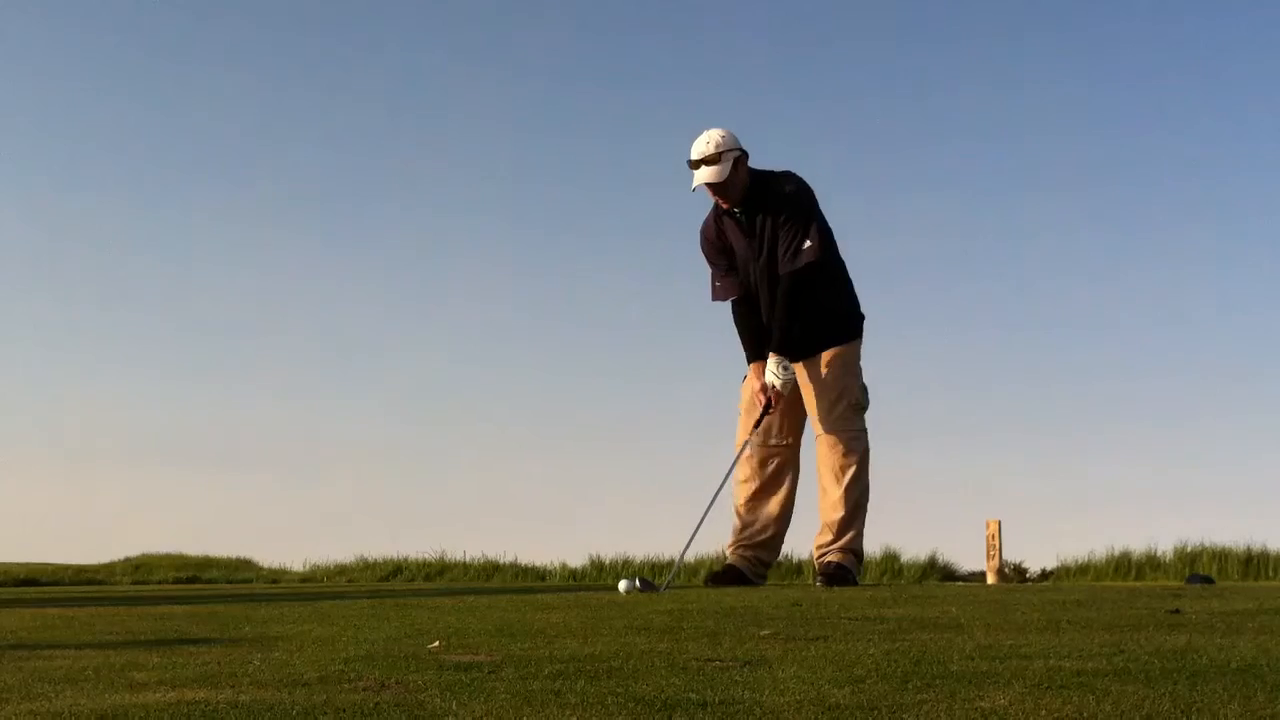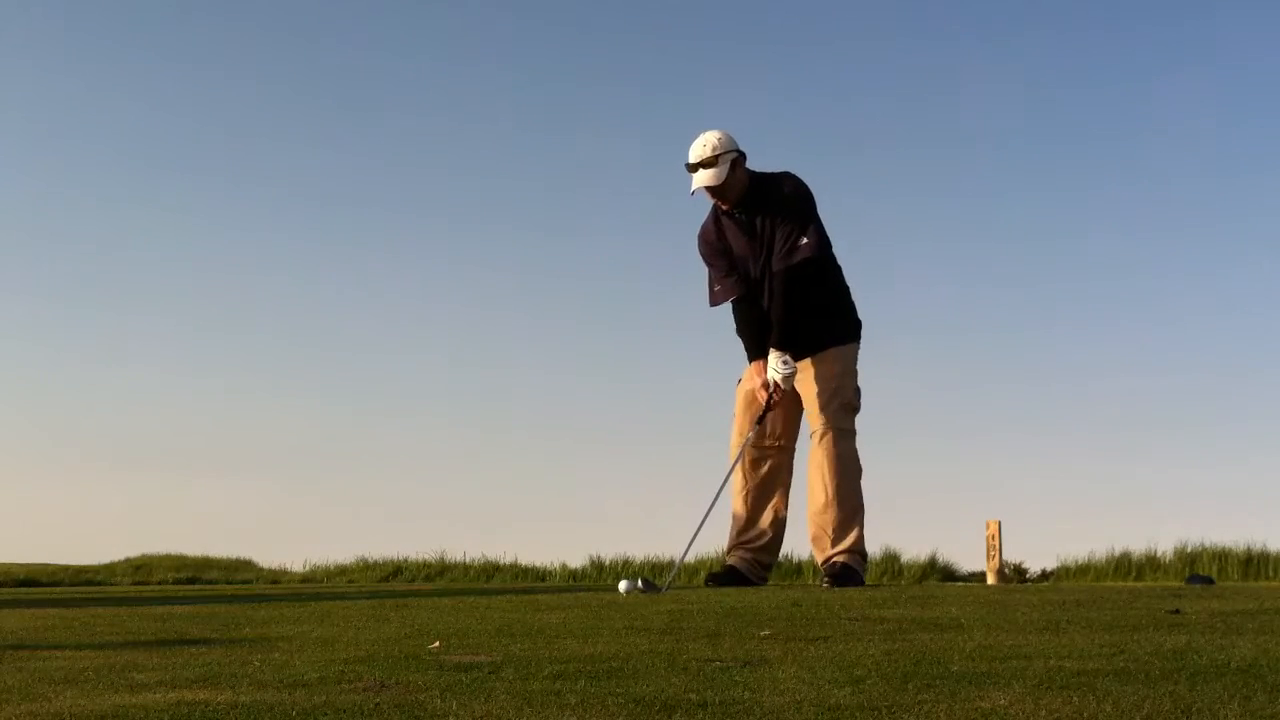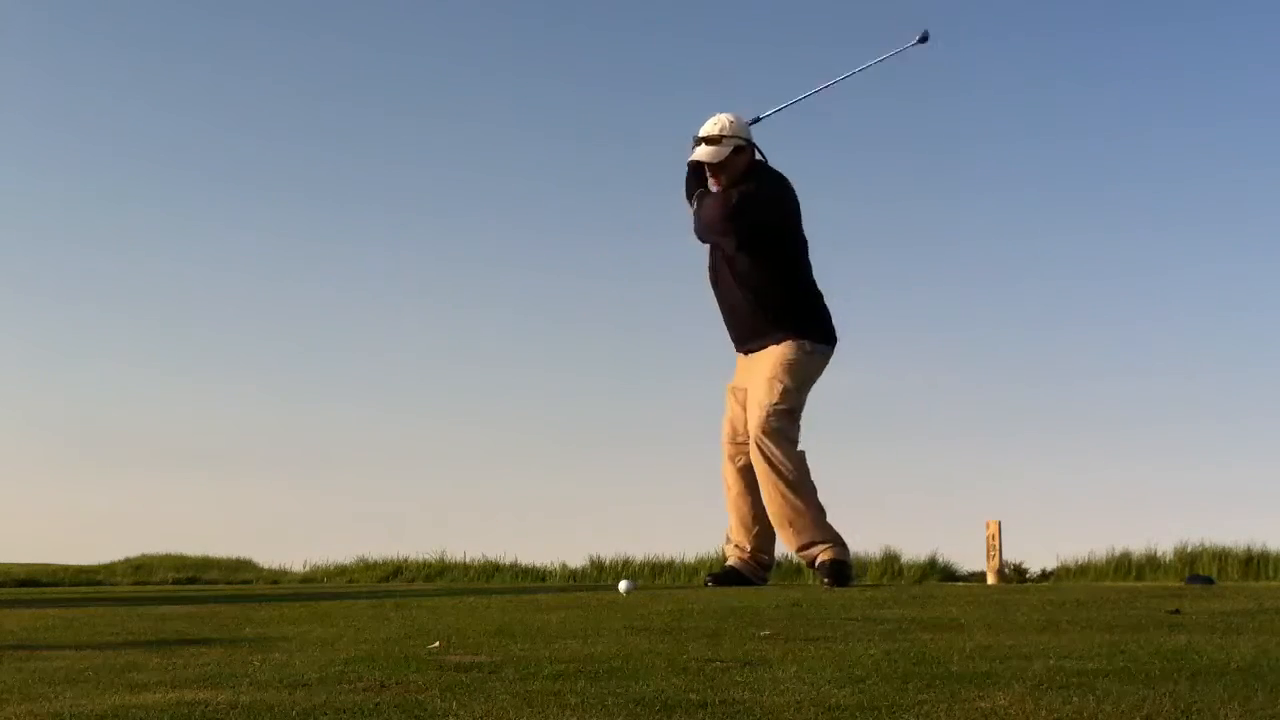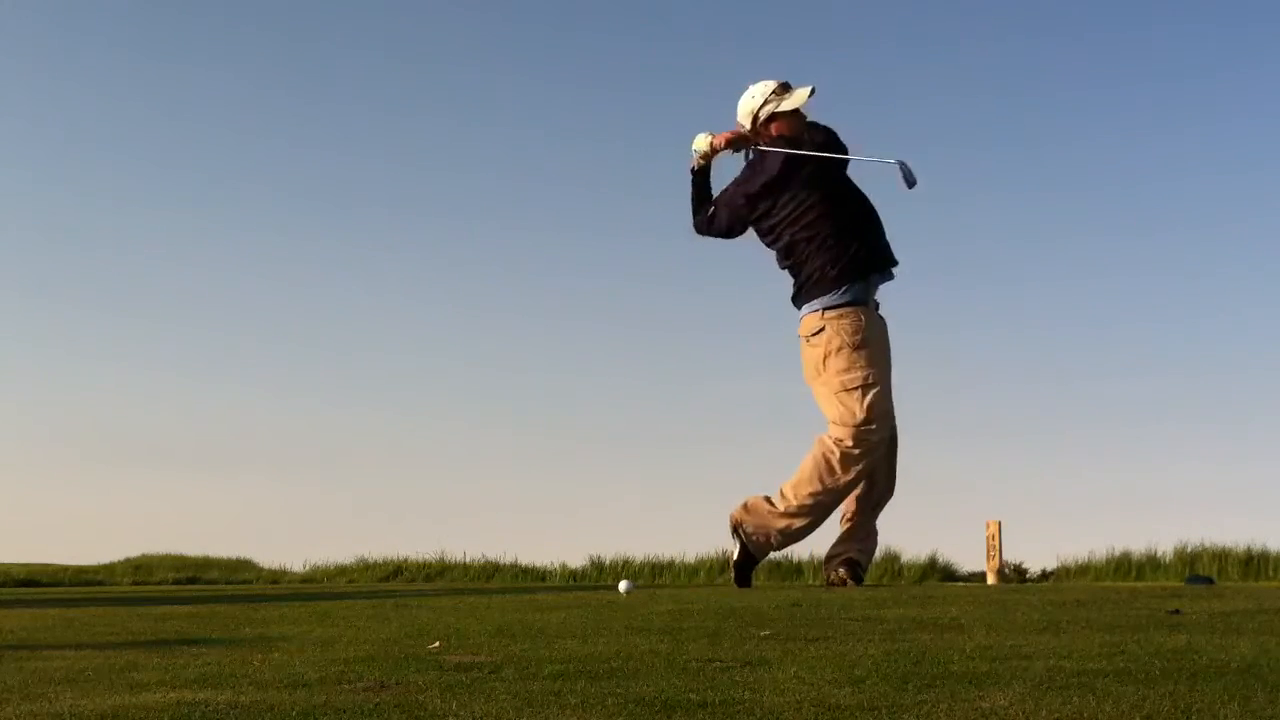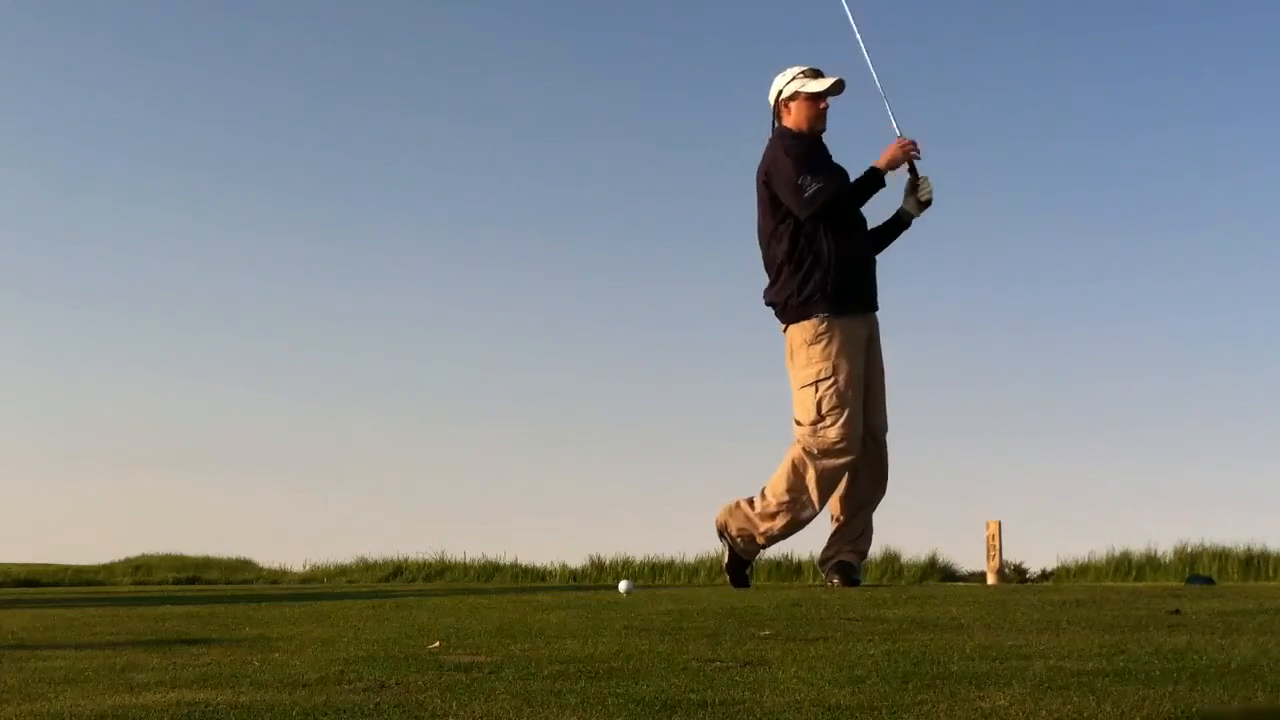
dt=1s
person 1, frame 1
left shoulder: (790, 194)
right shoulder: (714, 230)
left elbow: (797, 279)
right elbow: (740, 300)
left wrist: (779, 355)
right wrist: (757, 364)
left hip: (827, 335)
right hip: (767, 348)
left knee: (839, 438)
right knee: (761, 447)
left ankle: (838, 558)
right ankle: (748, 559)
person 1, frame 2
left shoulder: (788, 193)
right shoulder: (712, 232)
left elbow: (793, 275)
right elbow: (741, 299)
left wrist: (781, 350)
right wrist: (757, 359)
left hip: (825, 339)
right hip: (765, 350)
left knee: (830, 435)
right knee: (754, 444)
left ankle: (842, 558)
right ankle: (749, 559)
person 1, frame 3
left shoulder: (759, 197)
right shoulder: (744, 189)
left elbow: (706, 223)
right elbow: (701, 196)
left wrist: (706, 191)
right wrist: (700, 168)
left hip: (793, 340)
right hip: (757, 345)
left knee: (766, 433)
right knee: (738, 447)
left ankle: (824, 552)
right ankle: (748, 559)
person 1, frame 4
left shoulder: (749, 184)
right shoulder: (812, 150)
left elbow: (705, 223)
left wrist: (701, 164)
right wrist: (747, 139)
left hip: (843, 312)
right hip: (840, 312)
left knee: (878, 440)
right knee: (857, 434)
left ankle: (850, 556)
right ankle: (758, 529)
person 1, frame 5
left shoulder: (822, 167)
right shoulder: (784, 155)
right elbow: (821, 210)
left wrist: (906, 213)
right wrist: (882, 166)
left hip: (857, 314)
right hip: (818, 318)
left knee: (869, 443)
right knee: (831, 438)
left ankle: (844, 558)
right ankle: (744, 530)
